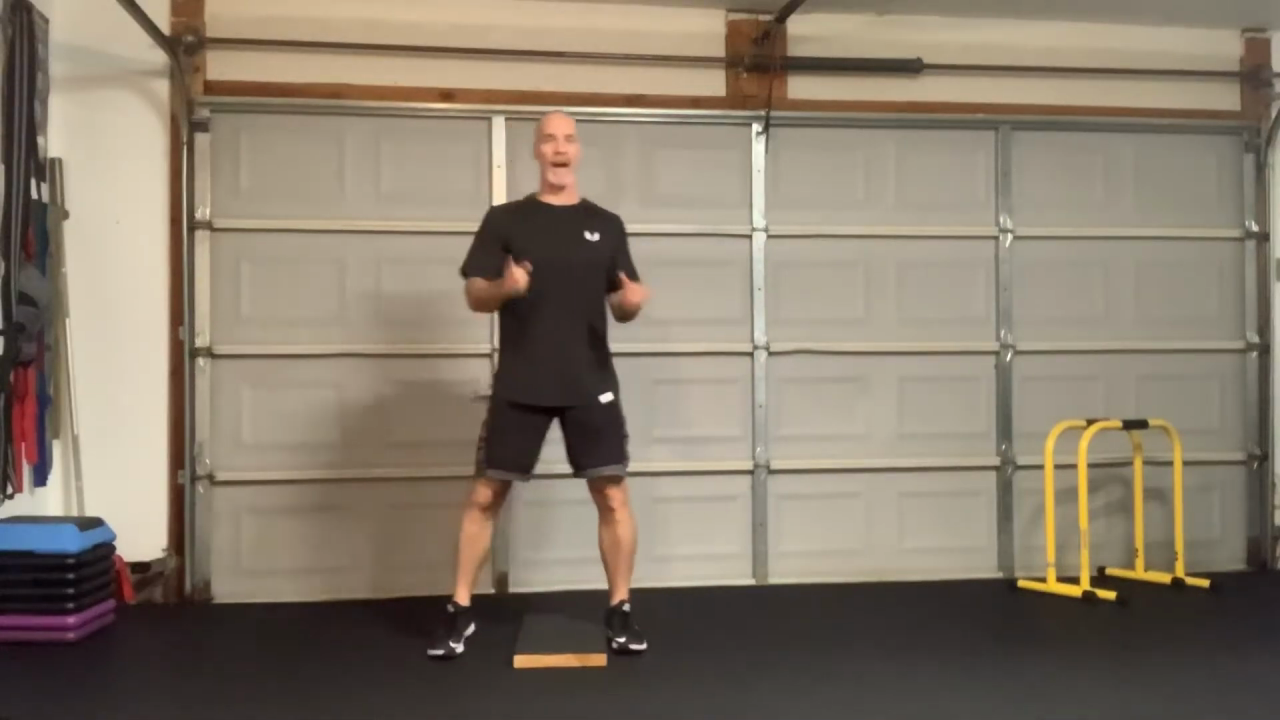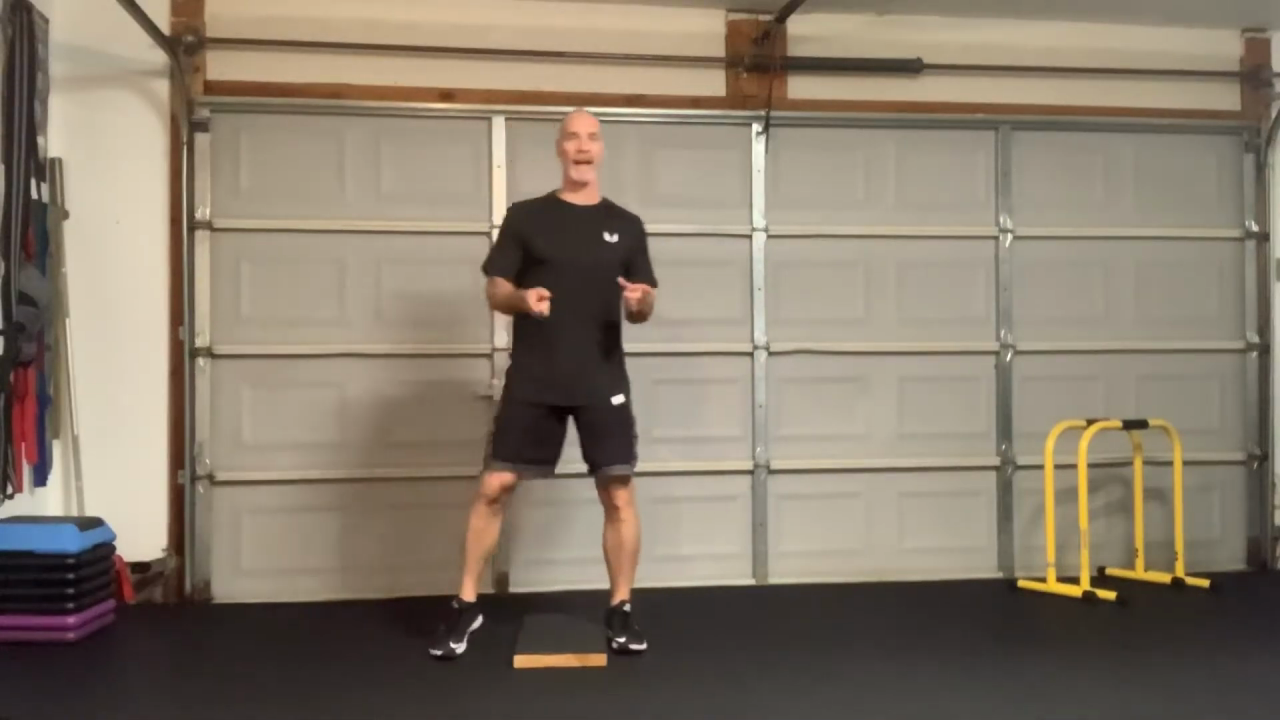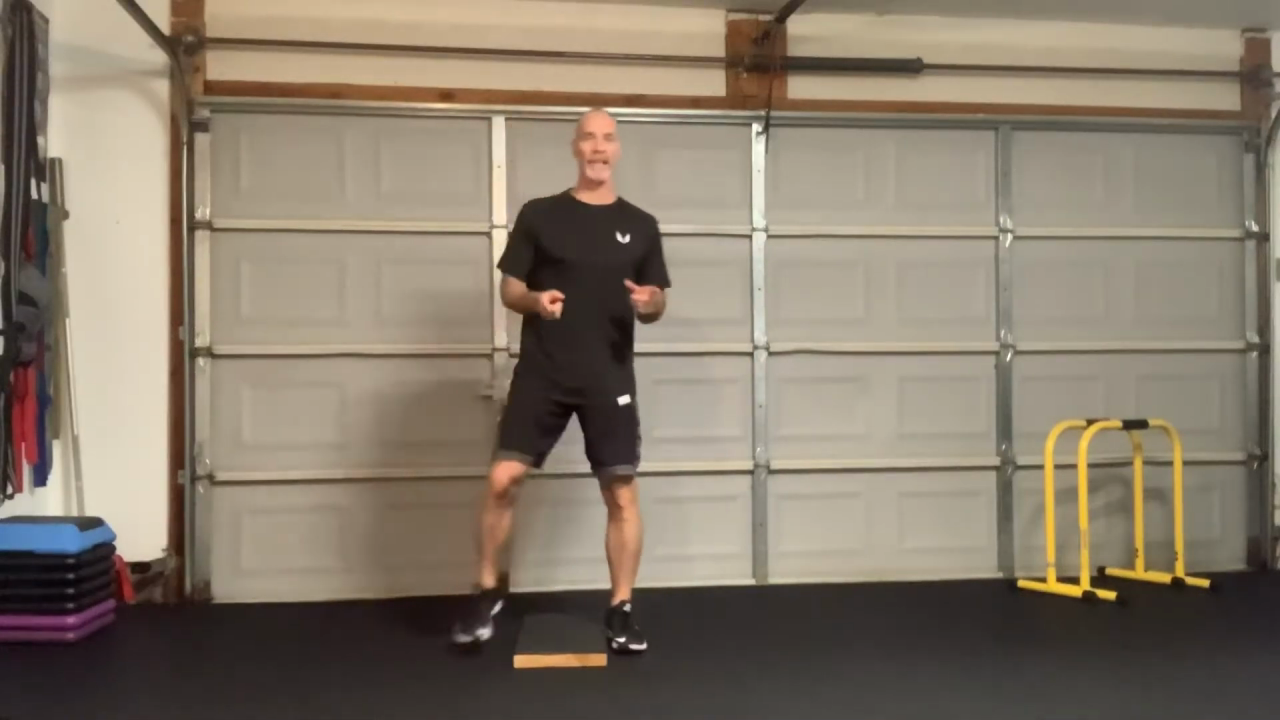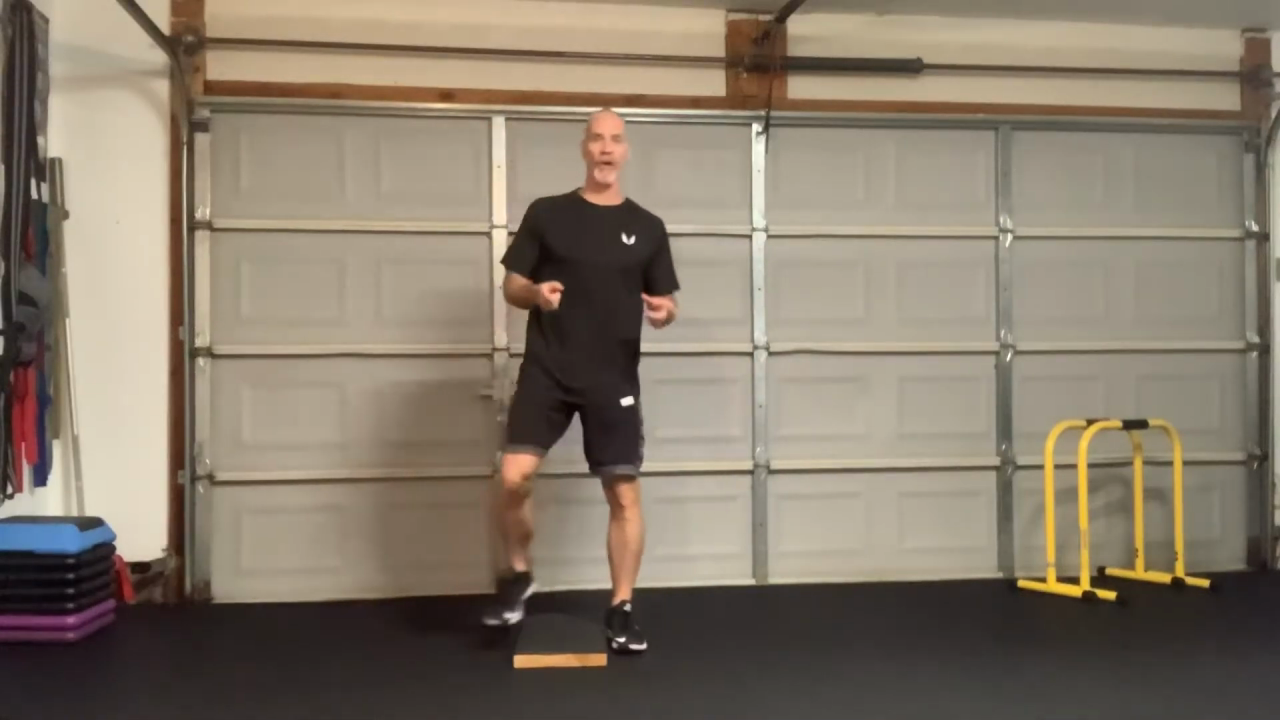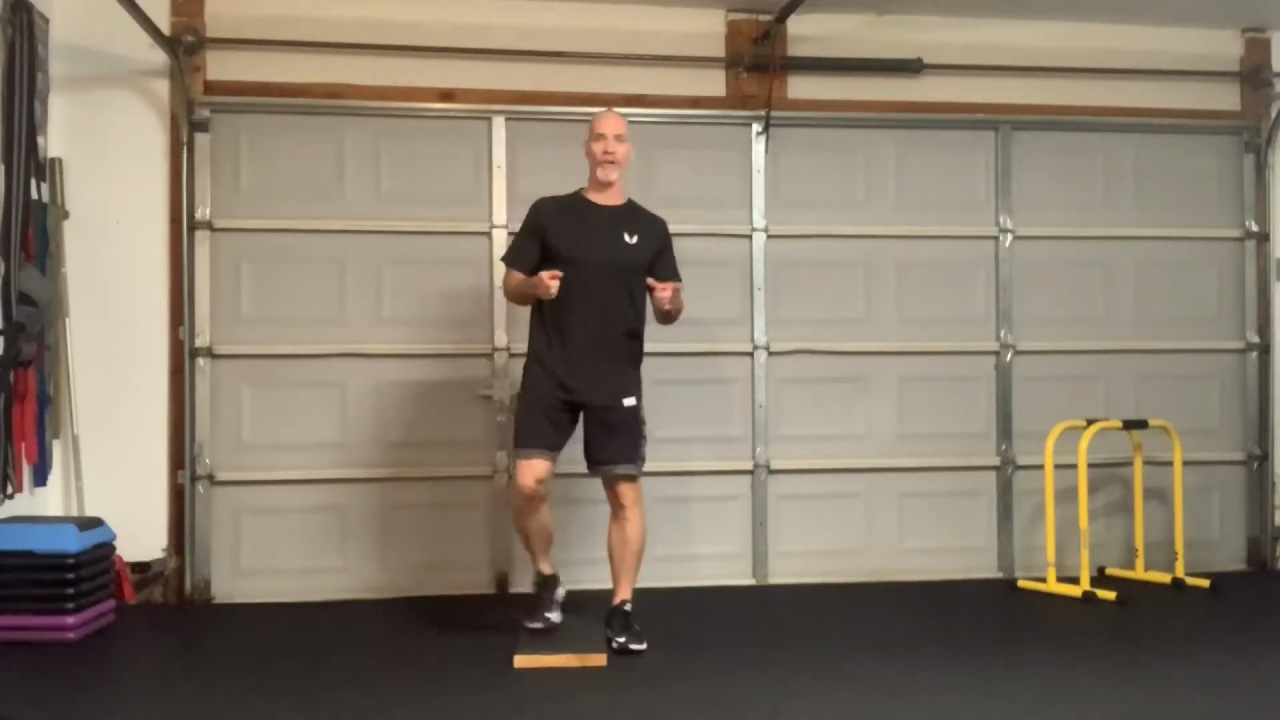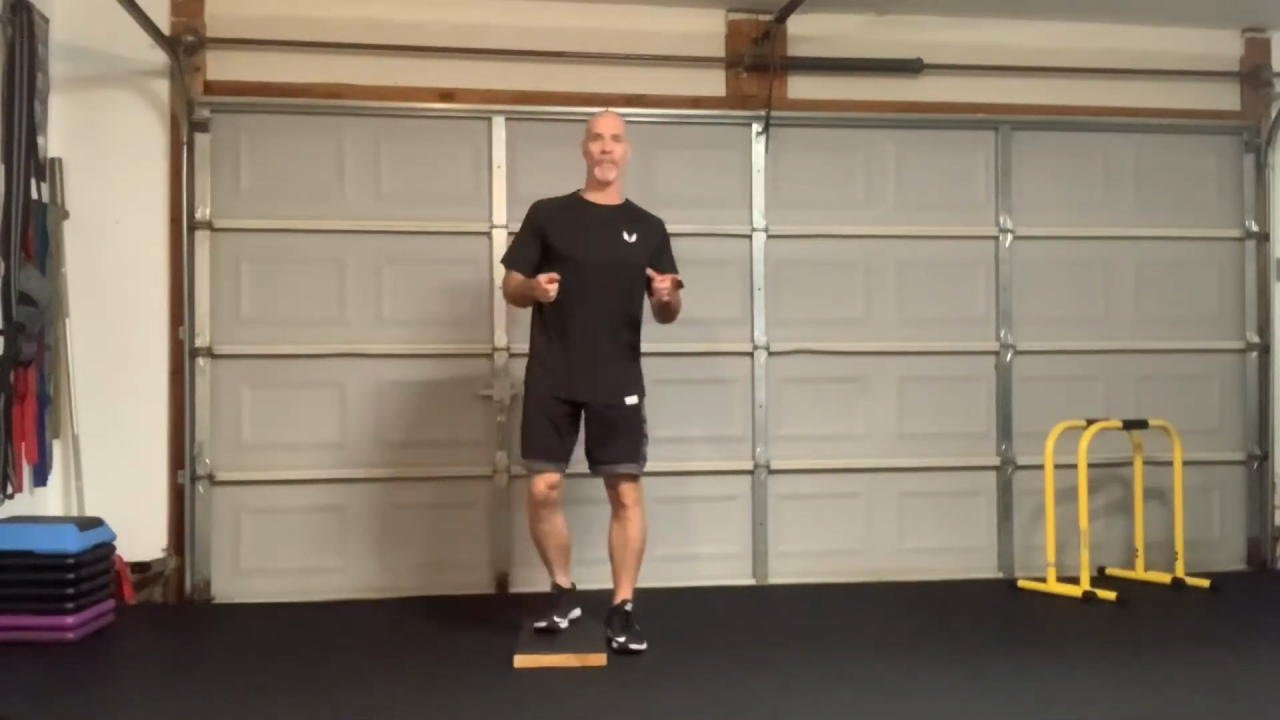
dt=0.1s
person 1, frame 1
left shoulder: (606, 225)
right shoulder: (504, 220)
left elbow: (621, 308)
right elbow: (474, 295)
left wrist: (631, 300)
right wrist: (504, 286)
left hip: (591, 382)
right hip: (521, 383)
left knee: (612, 495)
right knee: (485, 496)
left ankle: (619, 610)
right ankle: (460, 610)
person 1, frame 2
left shoulder: (626, 226)
right shoulder: (525, 216)
left elbow: (643, 303)
right elbow: (494, 291)
left wrist: (641, 303)
right wrist: (522, 300)
left hip: (603, 380)
right hip: (533, 380)
left knee: (619, 493)
right knee: (494, 488)
left ankle: (621, 610)
right ankle: (465, 607)
person 1, frame 3
left shoulder: (641, 225)
right shoulder: (538, 215)
left elbow: (654, 303)
right elbow: (508, 289)
left wrist: (651, 305)
right wrist: (535, 301)
left hip: (609, 380)
right hip: (540, 376)
left knee: (622, 493)
right knee: (502, 481)
left ankle: (621, 610)
right ankle: (487, 591)
person 1, frame 4
left shoulder: (648, 228)
right shoulder: (545, 213)
left elbow: (662, 302)
right elbow: (511, 286)
left wrist: (664, 312)
right wrist: (535, 295)
left hip: (614, 380)
right hip: (545, 374)
left knee: (623, 494)
right knee: (515, 478)
left ankle: (621, 609)
right ankle: (516, 575)
person 1, frame 5
left shoulder: (651, 228)
right shoulder: (549, 213)
left elbow: (669, 306)
right elbow: (510, 284)
left wrist: (670, 303)
right wrist: (534, 286)
left hip: (617, 379)
right hip: (549, 374)
left knee: (625, 494)
right knee: (528, 483)
left ankle: (621, 609)
right ankle: (547, 580)
person 1, frame 6
left shoulder: (648, 227)
right shoulder: (547, 214)
left elbow: (665, 313)
right elbow: (510, 287)
left wrist: (667, 298)
right wrist: (533, 289)
left hip: (618, 380)
right hip: (551, 378)
left knee: (625, 493)
right knee: (543, 491)
left ankle: (622, 609)
right ankle: (563, 592)
